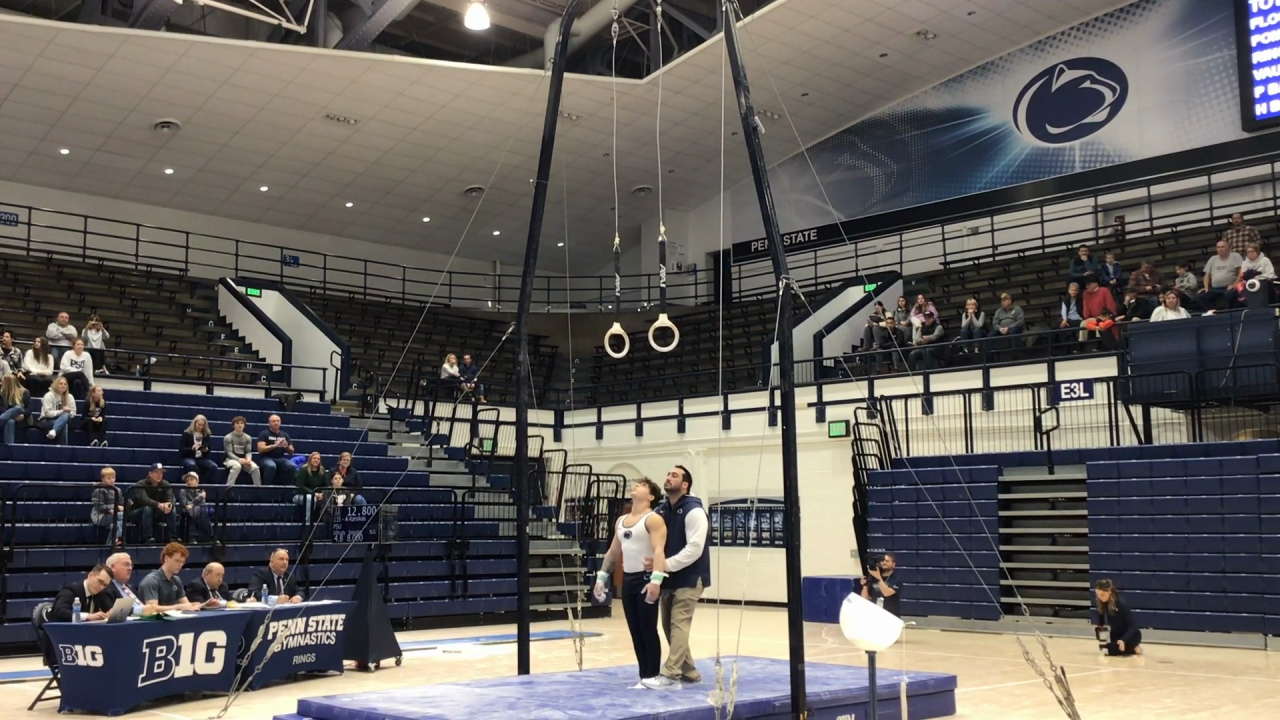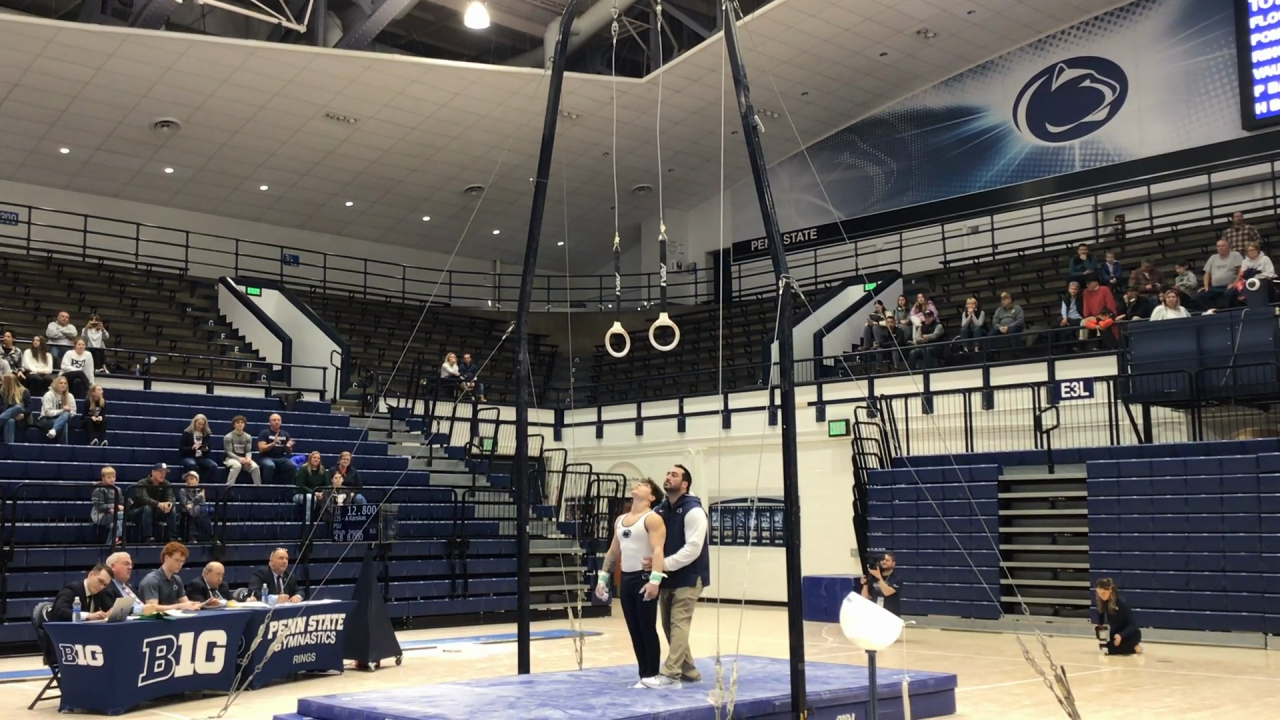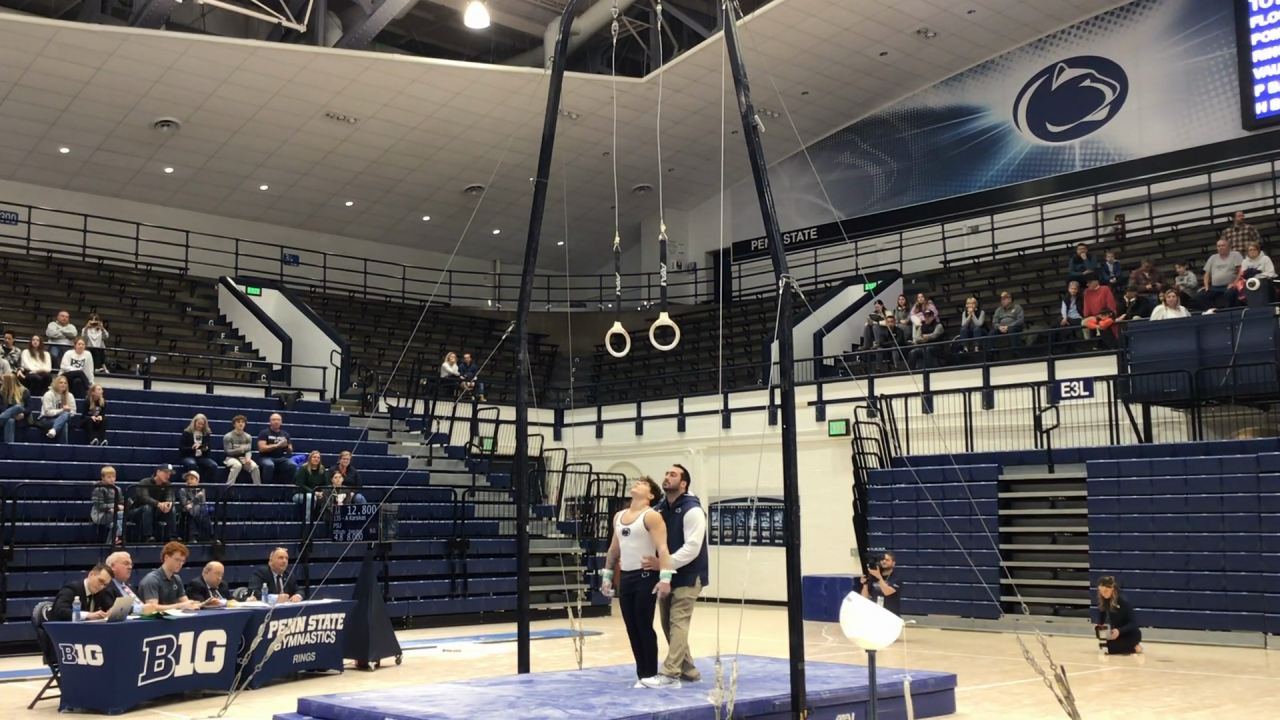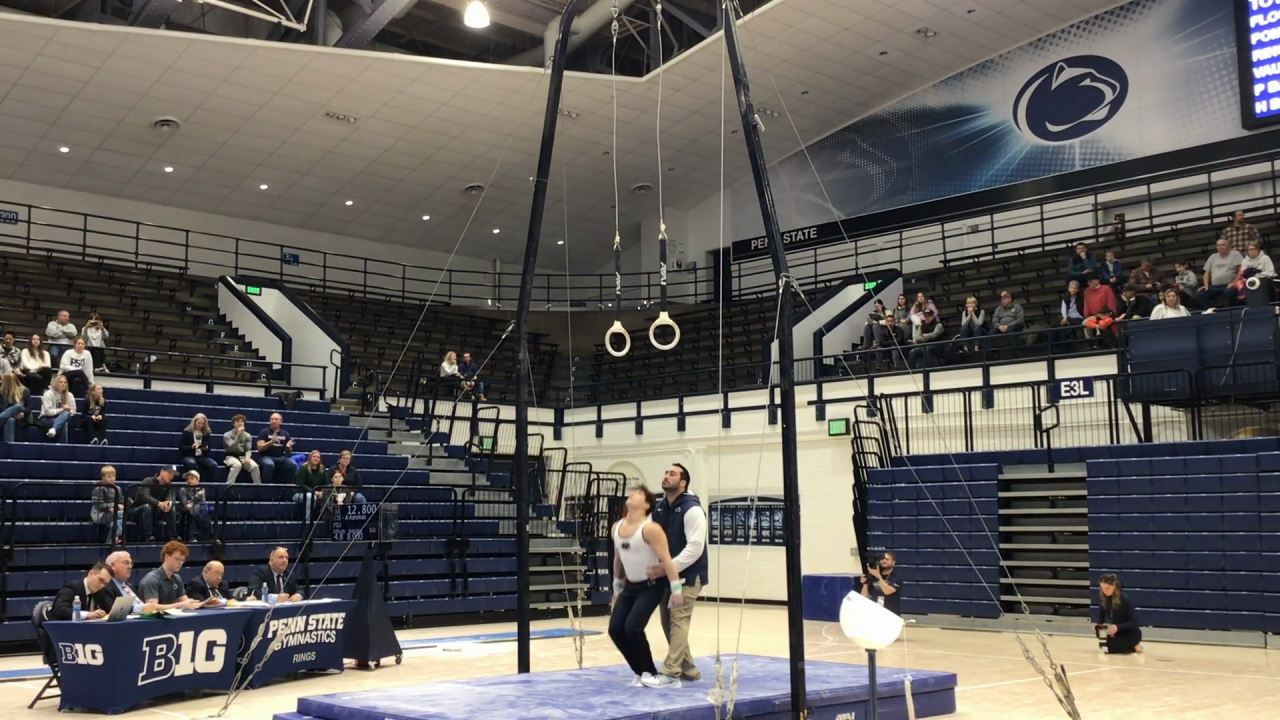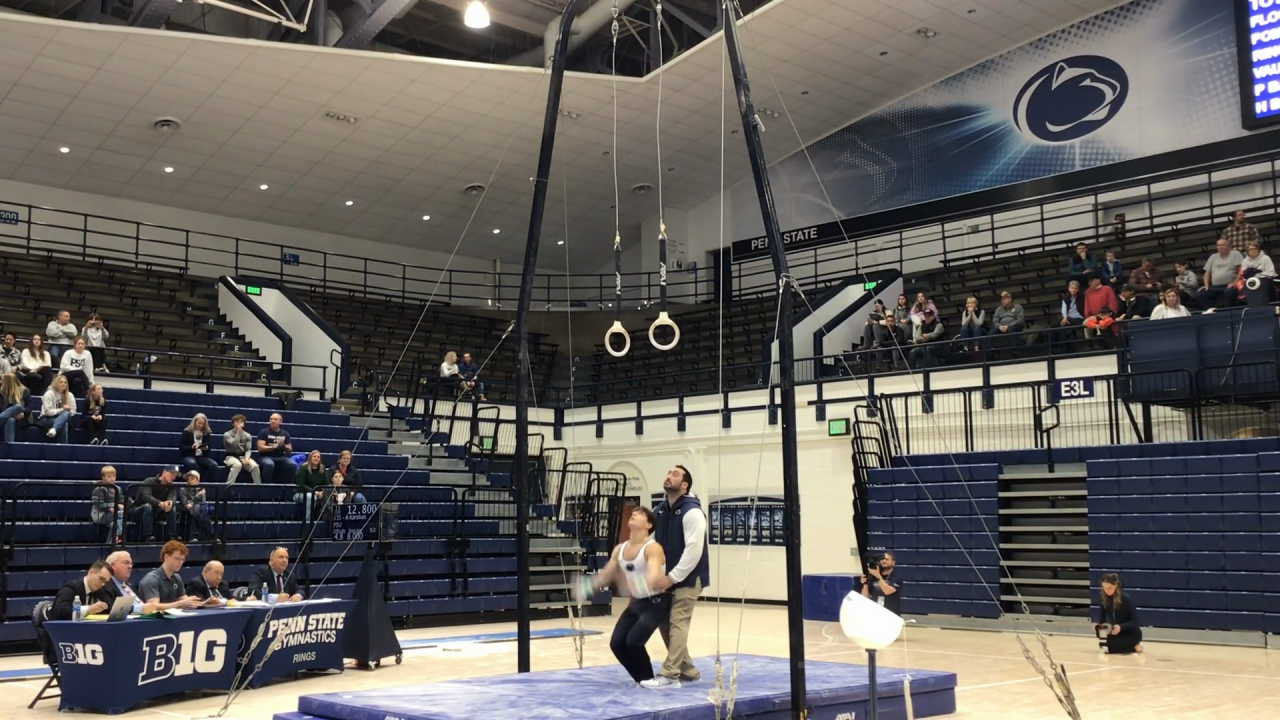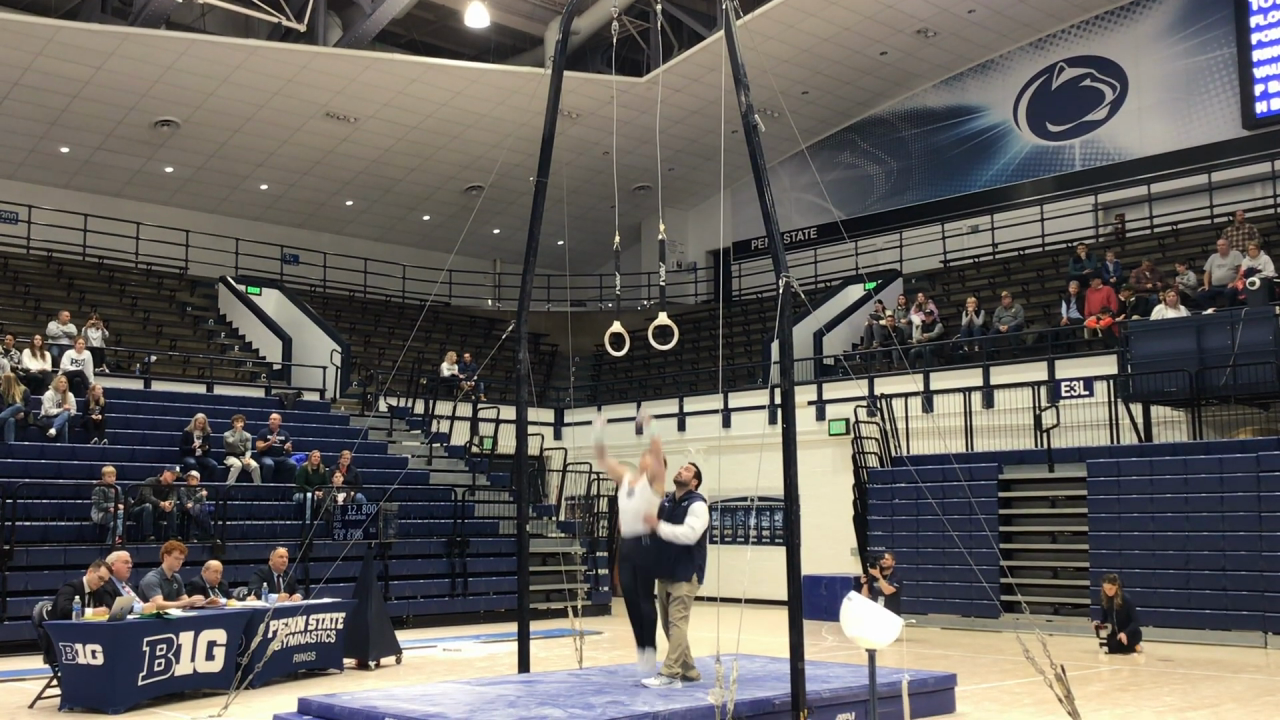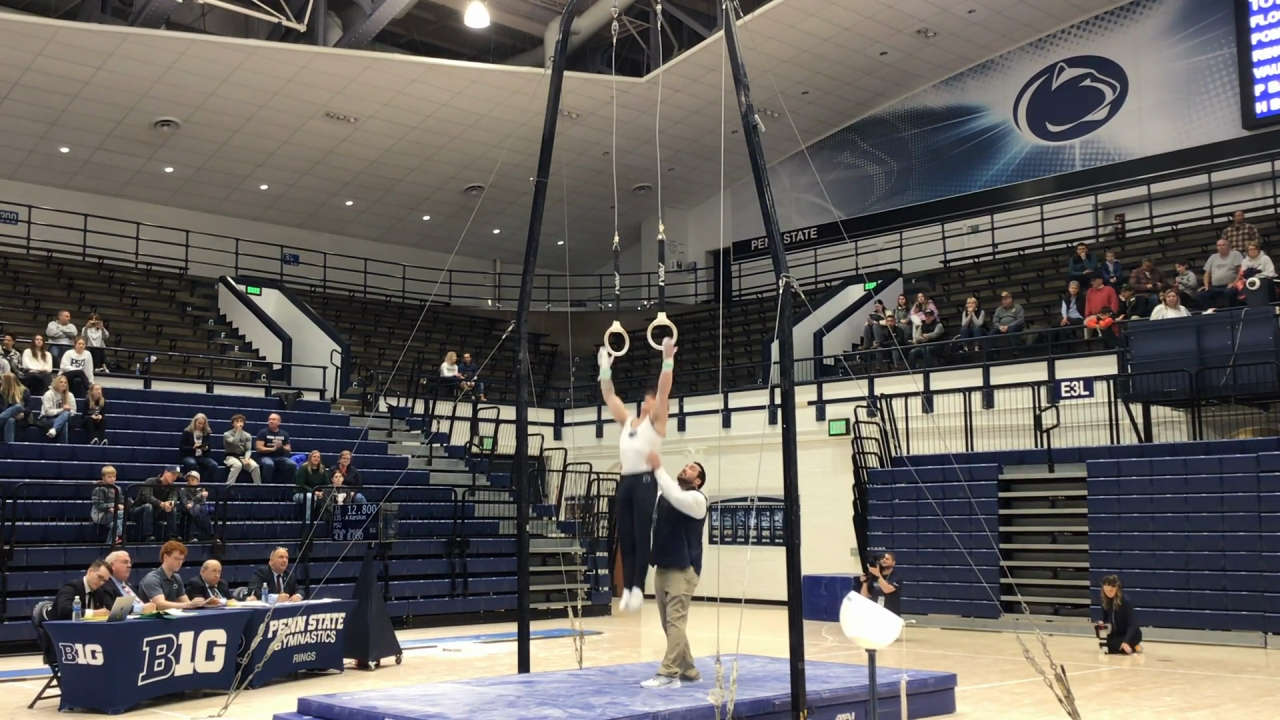
dt=0.2s
person 1, frame 1
left shoulder: (694, 511)
right shoulder: (661, 511)
left elbow: (695, 549)
left wrist: (665, 565)
right wrist: (644, 560)
left hip: (688, 578)
right hip: (668, 579)
left knee: (679, 625)
right knee: (670, 626)
left ankle: (670, 675)
right ankle: (688, 671)
person 1, frame 2
left shoulder: (693, 510)
right shoulder: (660, 510)
left elbow: (693, 549)
left wrist: (664, 564)
left hip: (688, 578)
right hip: (667, 578)
left knee: (679, 625)
right knee: (670, 625)
left ankle: (670, 674)
right ankle: (688, 671)
person 1, frame 3
left shoulder: (692, 510)
right shoulder: (659, 509)
left elbow: (692, 548)
left wrist: (663, 563)
right wrist: (645, 559)
left hip: (687, 577)
left knee: (678, 624)
right knee: (669, 626)
left ankle: (670, 674)
right ankle: (688, 670)
person 1, frame 4
left shoulder: (692, 510)
right shoulder: (659, 508)
left elbow: (695, 548)
right wrist: (651, 564)
left hip: (687, 576)
left knee: (678, 623)
right knee: (669, 624)
left ankle: (670, 673)
right ankle: (688, 670)
person 1, frame 5
left shoulder: (691, 512)
right shoulder: (660, 510)
left elbow: (694, 550)
right elbow: (655, 543)
left wrist: (672, 577)
left hip: (688, 578)
right hip: (669, 578)
left knee: (678, 624)
right knee: (666, 625)
left ankle: (669, 675)
right ankle: (687, 670)
person 1, frame 6
left shoulder: (697, 505)
right shoulder: (665, 503)
left elbow: (689, 535)
right elbow: (654, 530)
left wrist: (660, 526)
left hip: (685, 574)
right hip: (664, 572)
left knee: (677, 623)
right knee: (669, 624)
left ankle: (670, 674)
right ankle: (688, 670)
person 1, frame 7
left shoulder: (695, 499)
right shoulder: (664, 495)
left elbow: (678, 497)
left wrist: (658, 469)
left hip: (683, 569)
right hip: (662, 567)
left knee: (675, 621)
right knee: (670, 623)
left ankle: (668, 674)
right ankle: (688, 670)
person 2, frame 1
left shoulder: (653, 520)
right shoulder: (621, 521)
left elbow: (658, 551)
right elbow: (613, 552)
left wrist: (656, 580)
right wrist: (601, 578)
left hip: (645, 579)
right hip: (628, 580)
left knee: (648, 630)
right knee: (635, 632)
left ankle: (652, 677)
right ankle: (644, 676)
person 2, frame 2
left shoulder: (652, 519)
right shoulder: (620, 520)
left elbow: (657, 551)
right elbow: (613, 552)
left wrist: (655, 580)
right wrist: (603, 578)
left hip: (644, 578)
right hip: (626, 578)
left knee: (646, 630)
right knee: (634, 631)
left ankle: (652, 676)
right ankle: (644, 675)
person 2, frame 3
left shoulder: (651, 516)
right shoulder: (619, 516)
left elbow: (662, 548)
right elbow: (614, 549)
left wrist: (665, 578)
right wrist: (607, 575)
left hip: (645, 577)
right hip: (625, 577)
left knee: (644, 628)
right knee: (632, 630)
left ankle: (651, 676)
right ankle: (643, 675)
person 2, frame 4
left shoulder: (650, 529)
right shoulder: (617, 528)
left elbow: (666, 559)
left wrist: (676, 588)
right wrist: (617, 585)
left hip: (651, 585)
right hip: (631, 586)
left knee: (632, 628)
right knee: (616, 629)
left ankle: (649, 673)
right ankle: (641, 672)
person 2, frame 5
left shoulder: (652, 548)
right shoulder: (620, 549)
left elbow: (655, 573)
right elbow: (606, 574)
left wrist: (642, 583)
right wrist: (589, 586)
left hip: (656, 603)
right hip: (636, 603)
left knee: (634, 641)
right knee: (617, 643)
left ankle: (648, 678)
right ankle: (642, 677)
person 2, frame 6
left shoulder: (654, 477)
right shoulder: (625, 476)
left elbow: (657, 451)
right elbow: (602, 459)
left wrist: (650, 429)
right wrist: (598, 433)
left hip: (645, 543)
right hip: (626, 545)
left knee: (645, 597)
right knee: (631, 598)
left ankle: (649, 648)
right ankle: (641, 646)
person 2, frame 7
left shoulder: (657, 420)
right shoulder: (627, 420)
left elbow: (663, 390)
right elbow: (609, 396)
left wrist: (668, 360)
right wrist: (605, 368)
left hip: (645, 481)
right hip: (625, 482)
left knee: (641, 533)
right knee: (625, 537)
left ankle: (638, 586)
right ankle: (629, 586)
